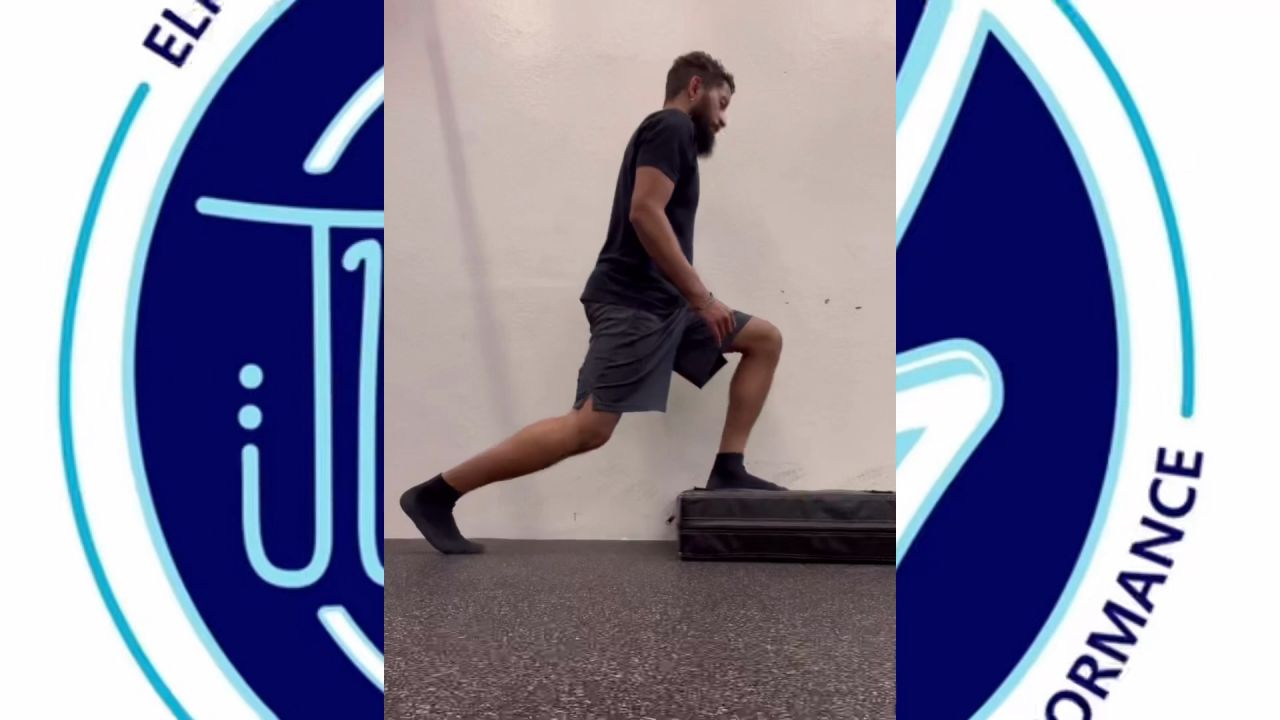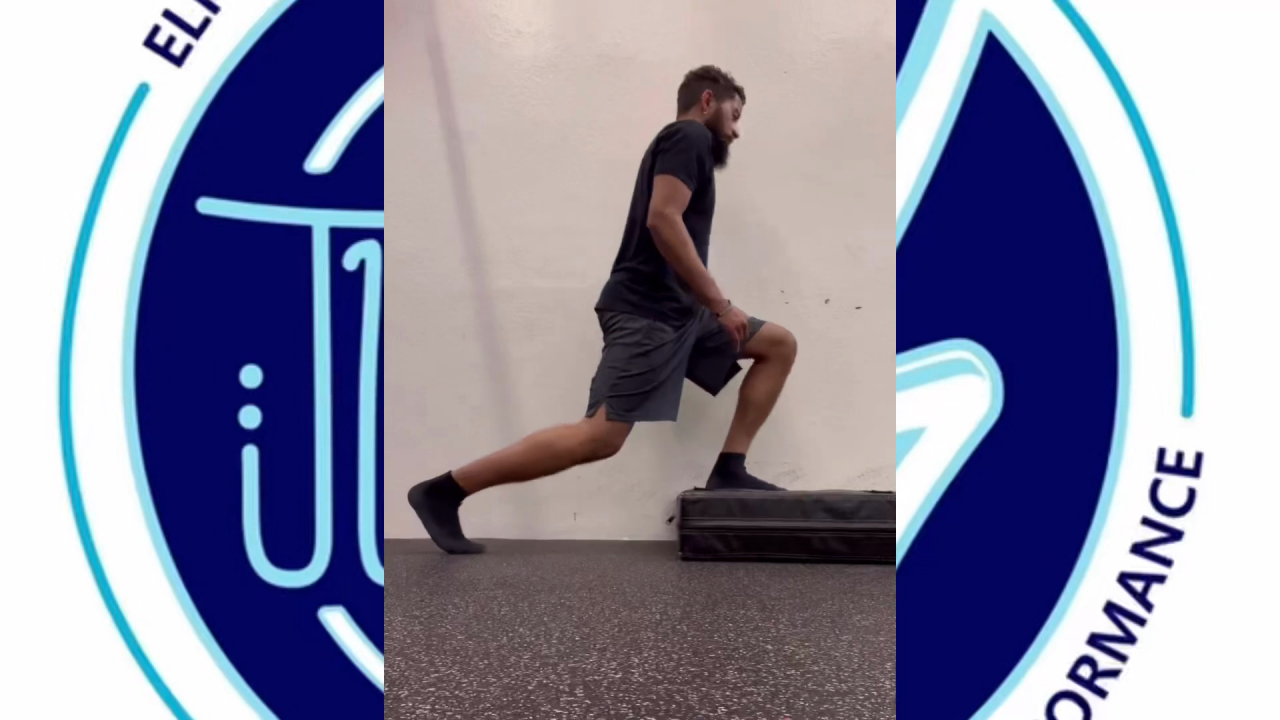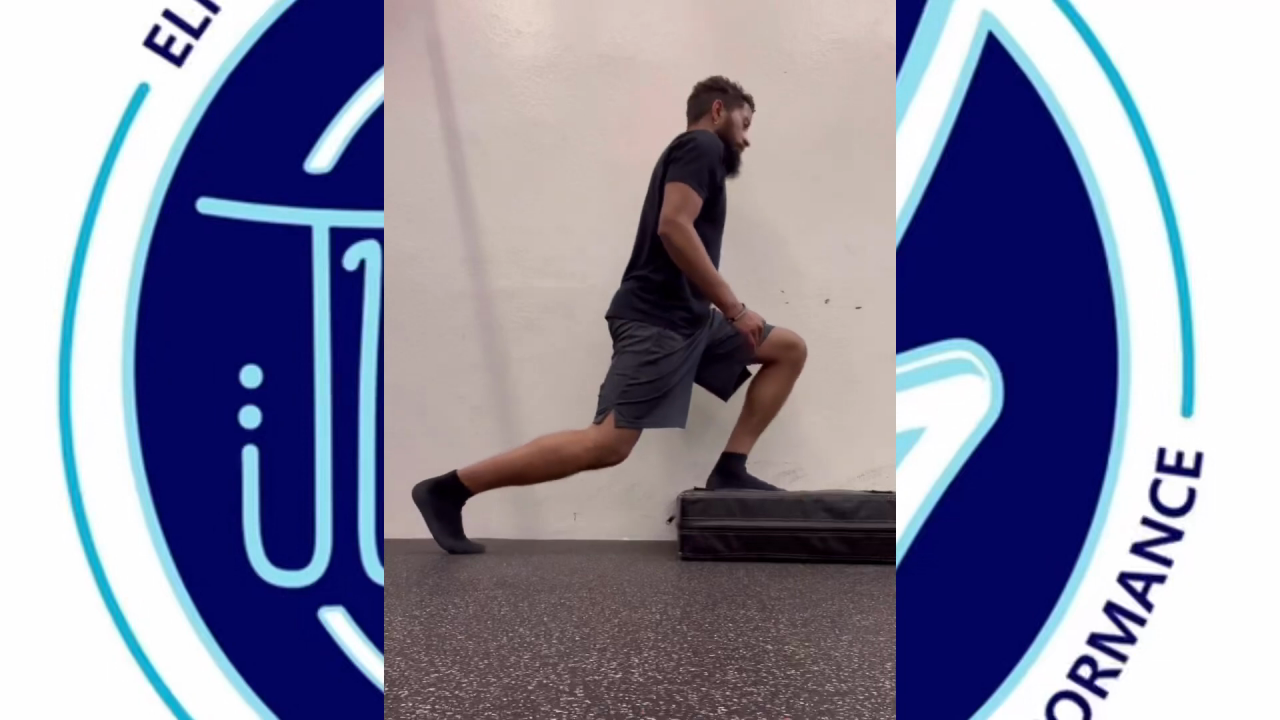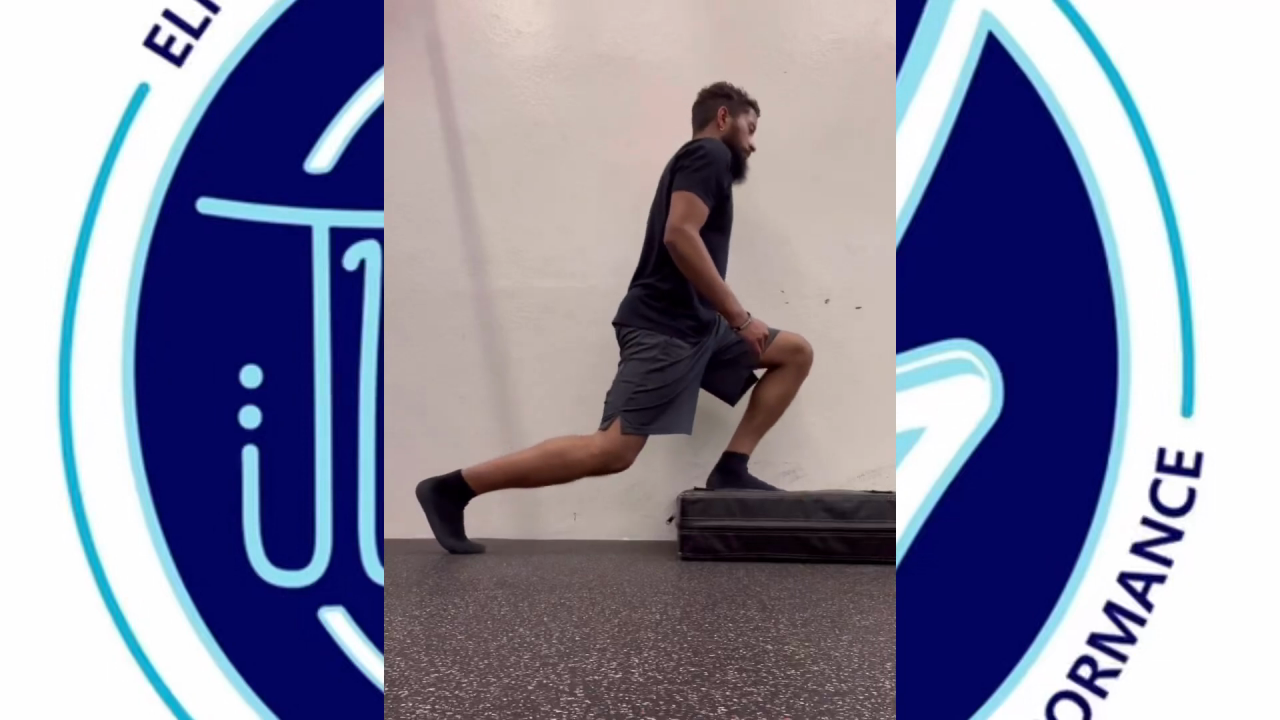
dt=0.2s
person 1, frame 1
left shoulder: (671, 135)
right shoulder: (672, 126)
right elbow: (644, 212)
right wrist: (702, 297)
left hip: (663, 301)
right hip: (634, 302)
left knee: (765, 339)
right knee: (589, 428)
left ankle: (728, 470)
right ankle: (435, 494)
person 1, frame 2
left shoulder: (683, 145)
right shoulder: (689, 136)
right elbow: (662, 220)
right wrist: (720, 303)
left hip: (675, 310)
right hip: (648, 311)
left knee: (779, 344)
right knee: (600, 437)
left ankle: (729, 470)
right ankle: (442, 491)
person 1, frame 3
left shoulder: (695, 155)
right shoulder: (701, 145)
right elbow: (674, 227)
right wrist: (734, 306)
left hip: (686, 317)
right hip: (657, 319)
left knee: (790, 349)
right knee: (607, 445)
left ankle: (731, 470)
right ankle: (447, 490)
person 1, frame 4
left shoulder: (700, 162)
right shoulder: (708, 154)
right elbow: (680, 236)
right wrist: (739, 316)
left hip: (693, 323)
right hip: (665, 327)
left knee: (796, 352)
right knee: (612, 451)
left ankle: (732, 469)
right ankle: (451, 489)
